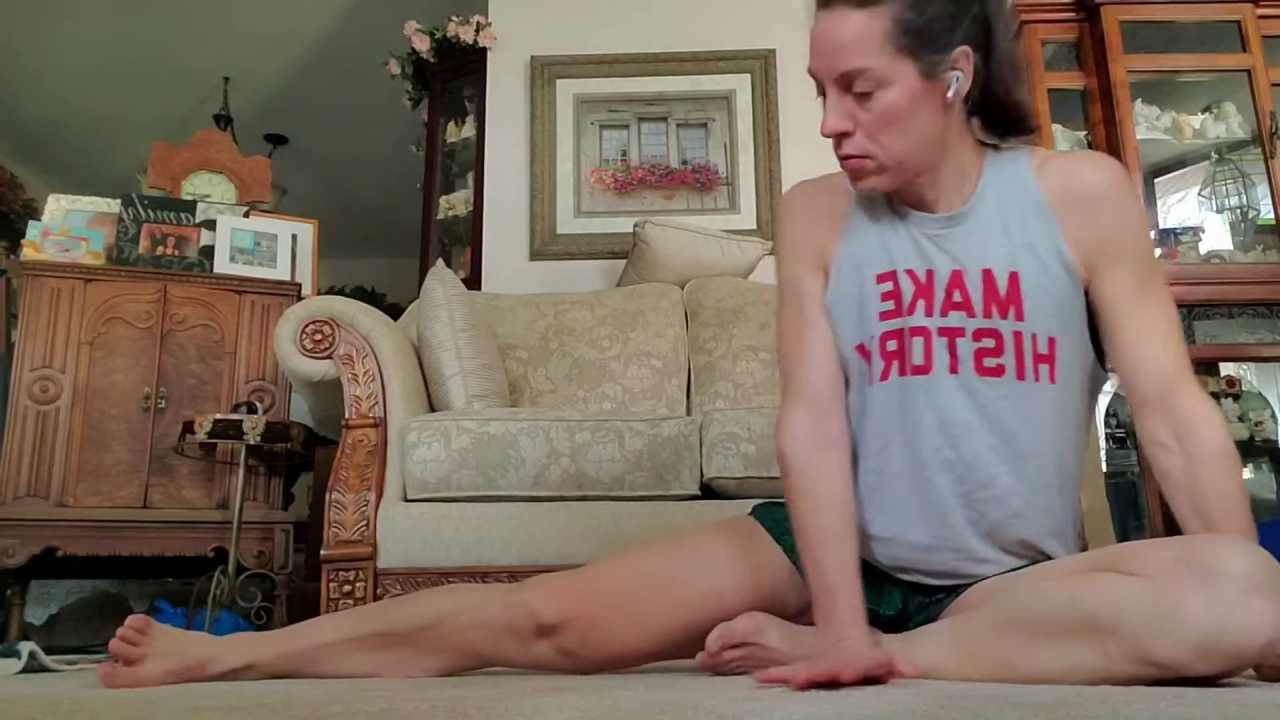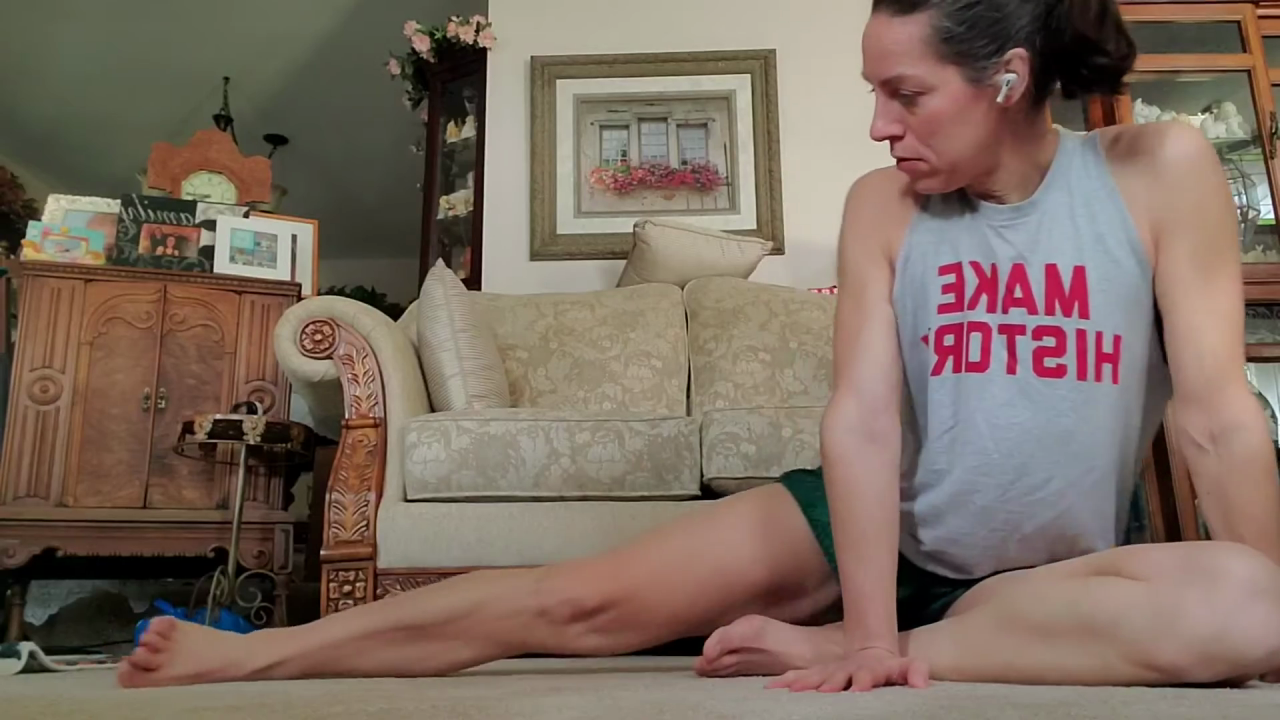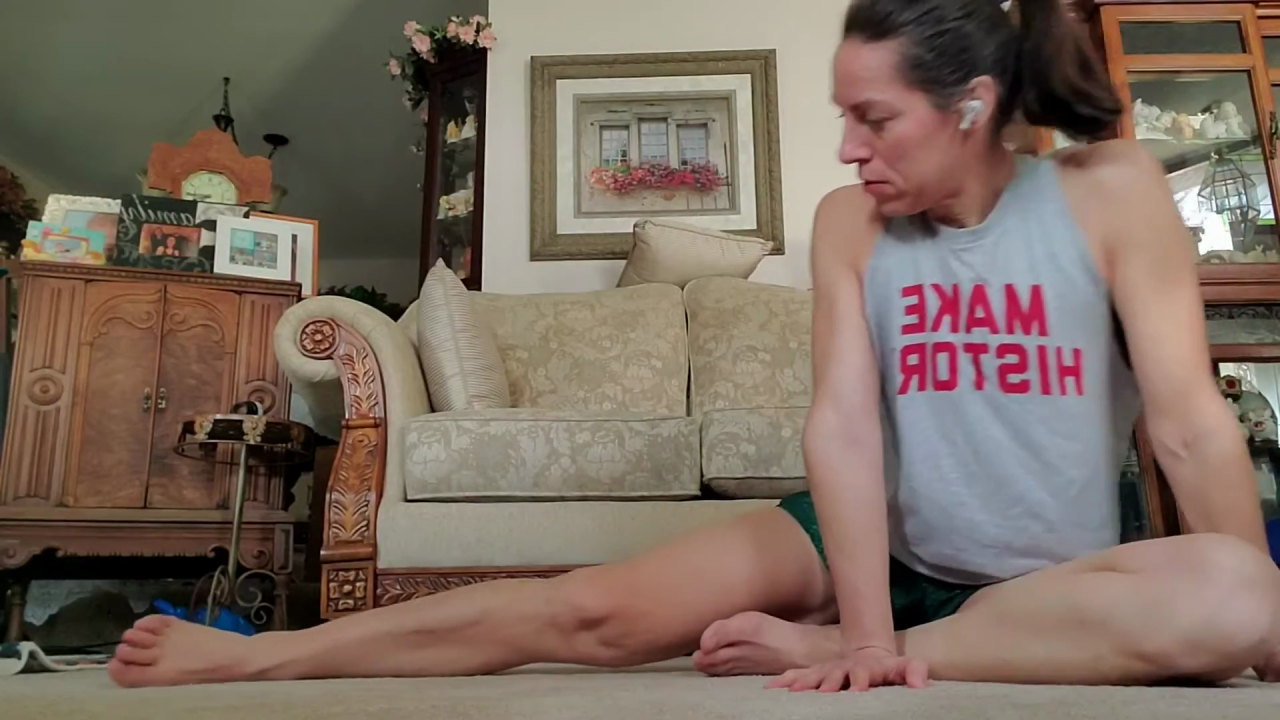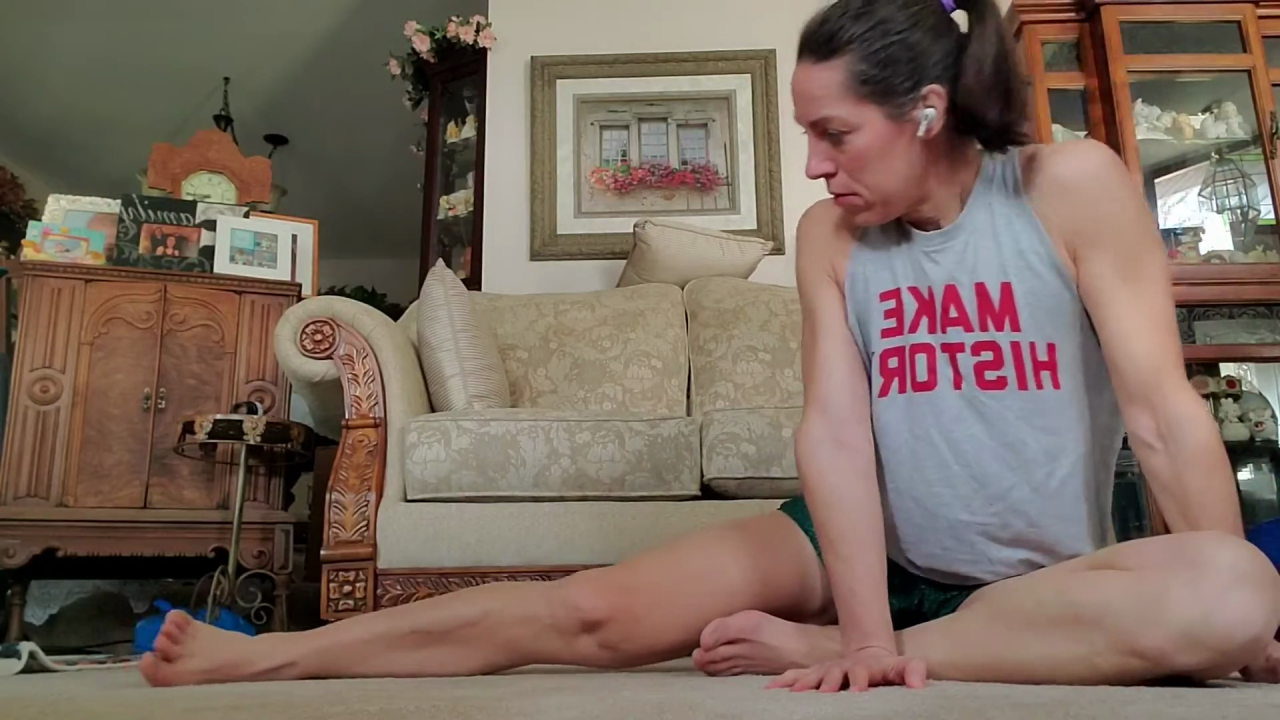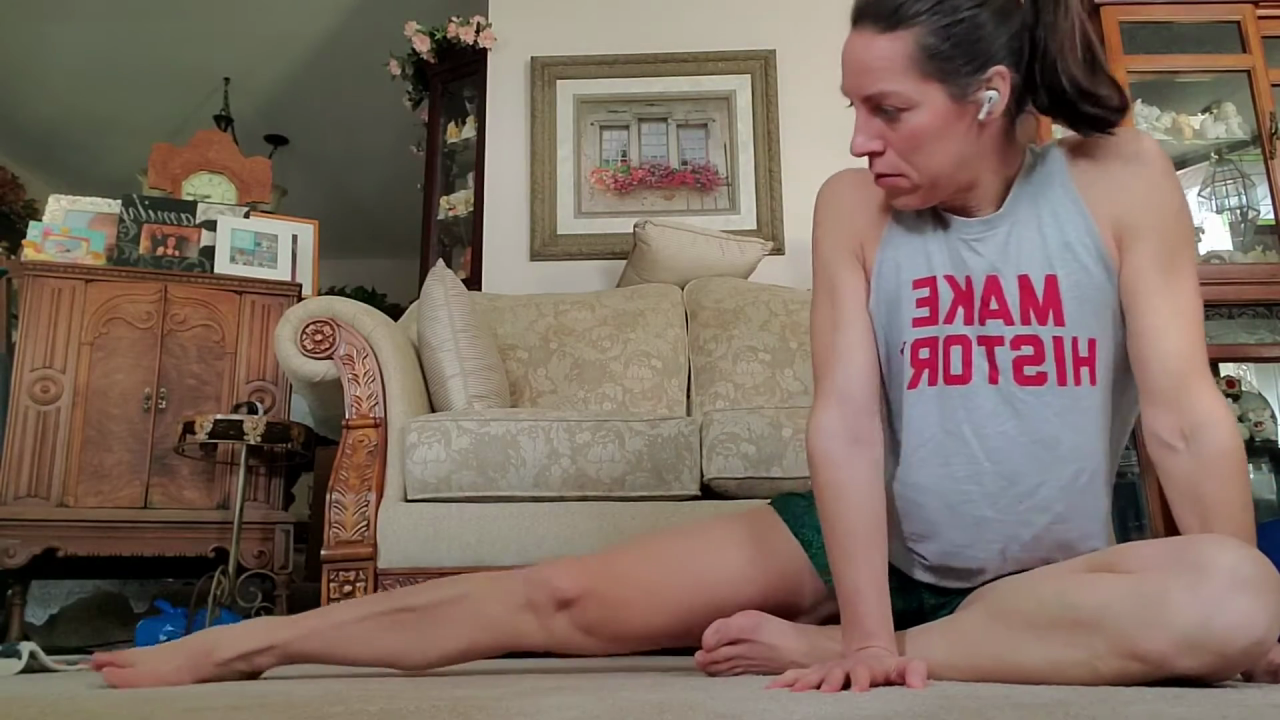
dt=0.4s
person 1, frame 1
left shoulder: (1083, 193)
right shoulder: (814, 214)
left elbow: (1176, 418)
right elbow: (812, 424)
right wrist: (848, 622)
left hip: (1014, 579)
right hip: (842, 545)
right knee: (548, 618)
left ankle: (813, 657)
right ankle: (223, 655)
person 1, frame 2
left shoulder: (1162, 172)
right shoulder: (882, 206)
right elbow: (861, 415)
right wrist: (870, 627)
left hip: (1035, 575)
right hip: (870, 523)
right knee: (587, 595)
left ankle: (812, 651)
right ankle: (247, 653)
person 1, frame 3
left shoulder: (1112, 191)
right shoulder: (849, 224)
right elbow: (843, 427)
right wrist: (870, 628)
left hip: (1041, 587)
right hip: (871, 538)
right knee: (592, 610)
left ankle: (814, 653)
right ankle: (253, 656)
person 1, frame 4
left shoulder: (1076, 186)
right shoulder: (829, 237)
left elbow: (1163, 411)
right elbow: (833, 431)
right wrist: (867, 629)
left hip: (1039, 583)
right hip: (874, 547)
right knee: (588, 612)
left ankle: (814, 649)
right ankle: (264, 656)
person 1, frame 5
left shoulder: (1120, 180)
right shoulder: (851, 209)
left elbow: (1183, 417)
right elbow: (844, 421)
left wrist: (1139, 642)
right wrist: (869, 629)
left hip: (1038, 583)
right hip: (864, 539)
right knee: (569, 593)
left ankle: (807, 652)
right ankle: (239, 645)
